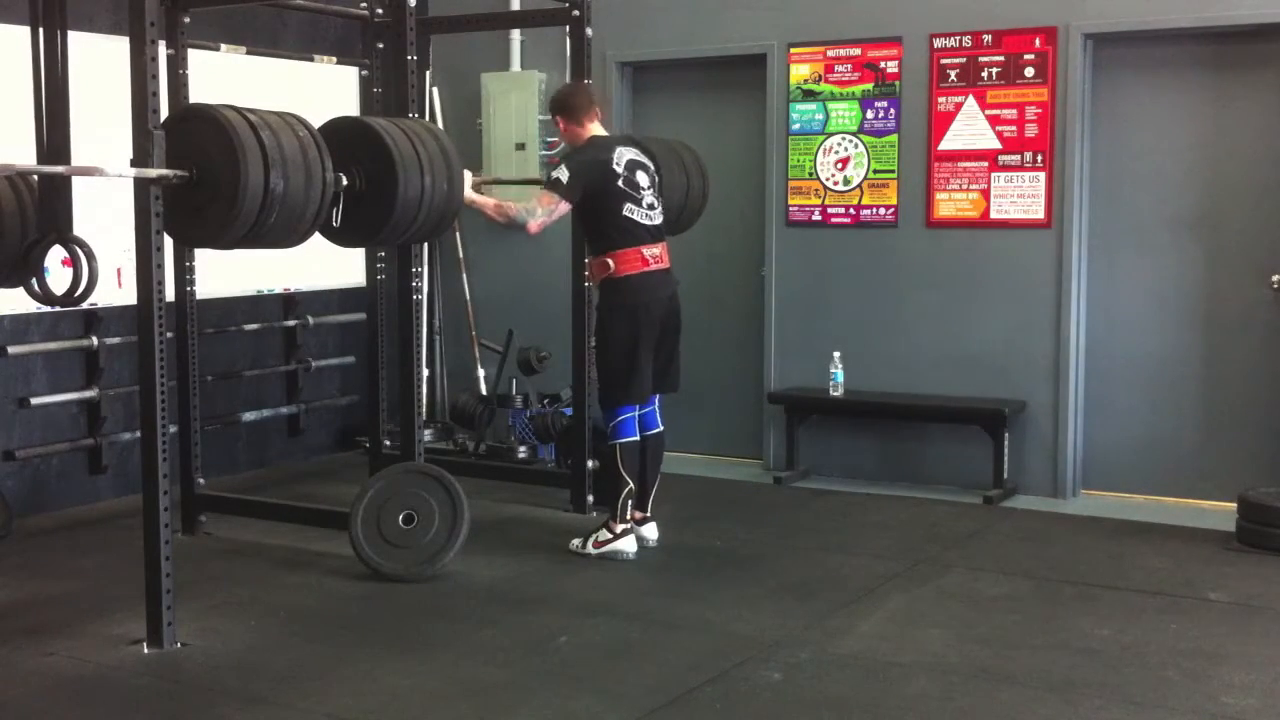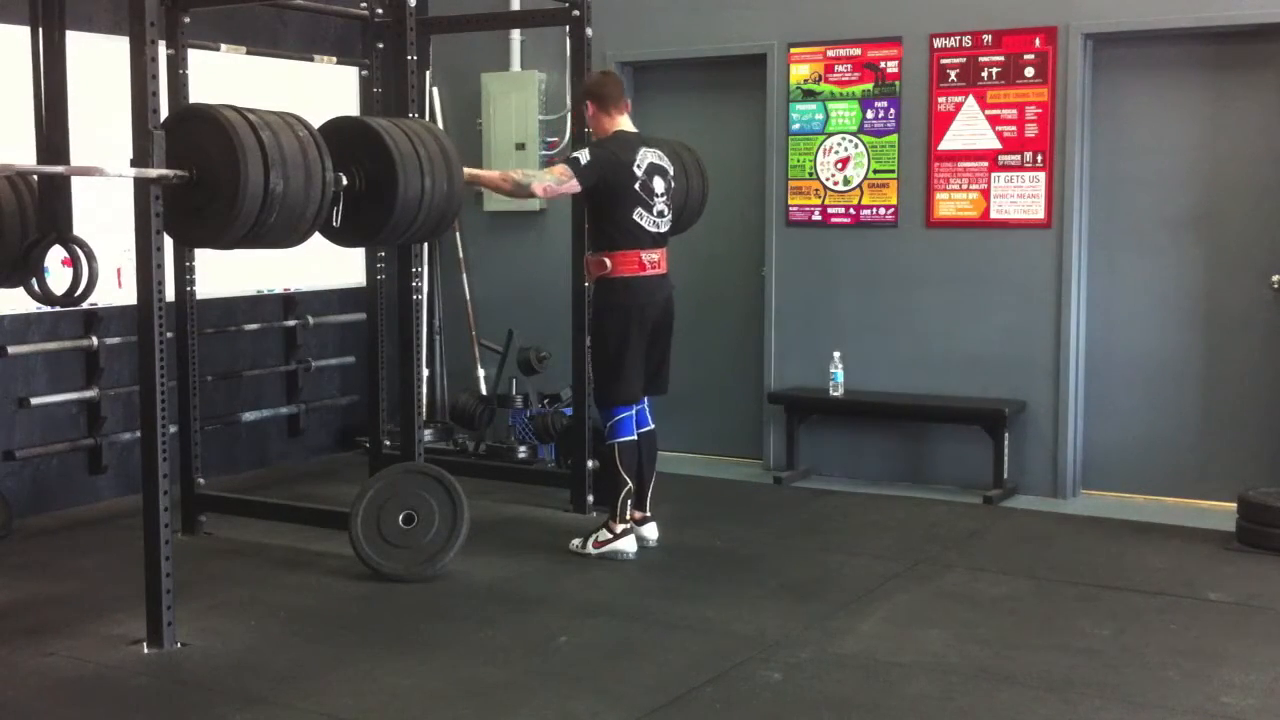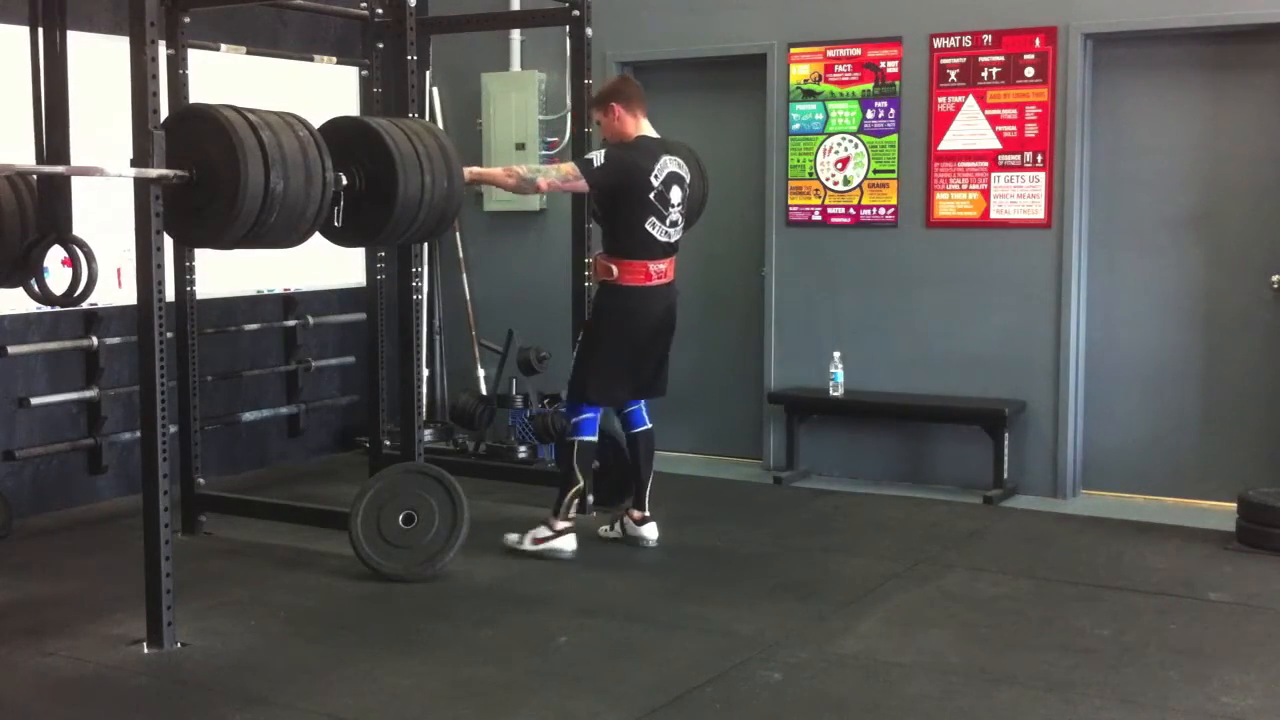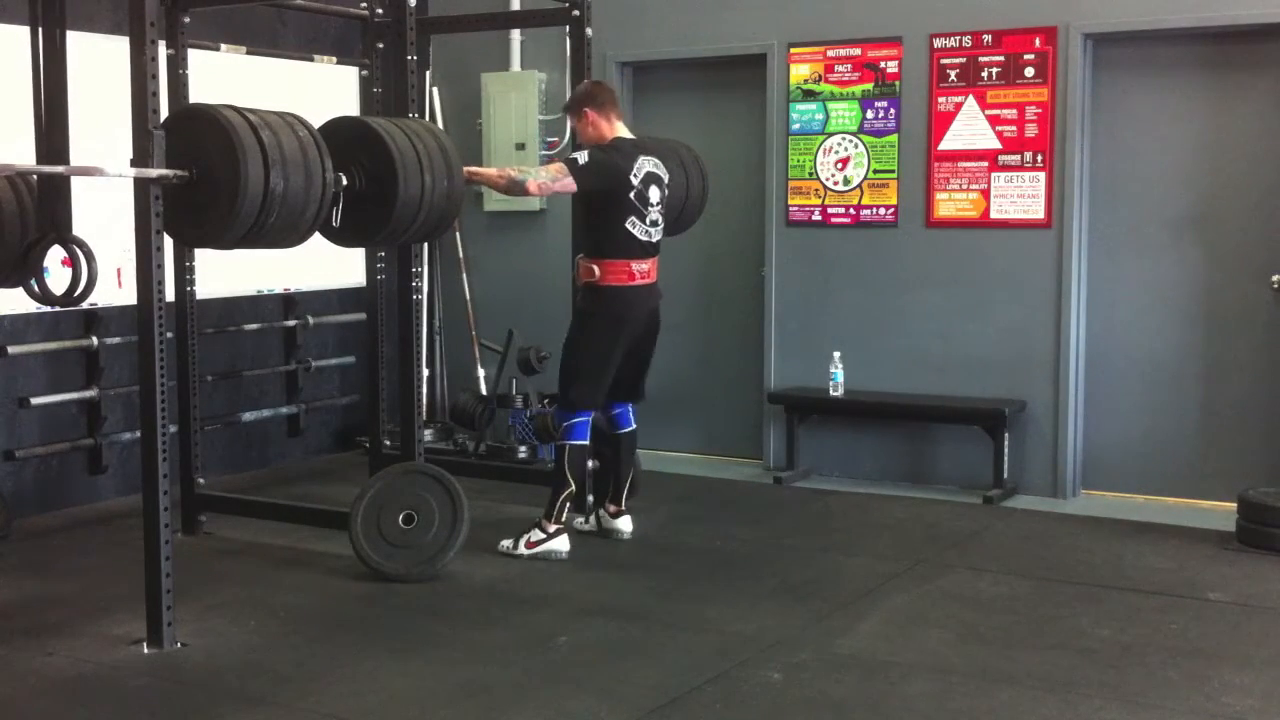
dt=0.4s
person 1, frame 1
left shoulder: (583, 161)
right shoulder: (633, 151)
left elbow: (531, 219)
left wrist: (469, 194)
left hip: (627, 292)
right hip: (662, 286)
left knee: (621, 407)
right knee: (647, 404)
left ankle: (619, 529)
right ankle: (642, 517)
person 1, frame 2
left shoulder: (604, 154)
right shoulder: (657, 154)
left elbow: (538, 185)
left wrist: (469, 174)
left hip: (622, 291)
right hip: (657, 288)
left knee: (617, 408)
right knee: (638, 404)
left ankle: (619, 529)
right ankle: (642, 517)
person 1, frame 3
left shoulder: (622, 160)
right shoulder: (675, 159)
left elbow: (543, 178)
left wrist: (473, 173)
right wrist: (601, 186)
left hip: (625, 297)
right hip: (661, 296)
left knee: (584, 407)
right knee: (633, 403)
left ankle: (559, 528)
right ankle: (640, 517)
person 1, frame 4
left shoulder: (603, 161)
right shoulder: (651, 160)
left elbow: (532, 181)
left wrist: (469, 172)
left hip: (609, 298)
right hip: (645, 297)
left knee: (576, 409)
right knee: (616, 403)
left ankle: (551, 529)
right ankle: (615, 511)
